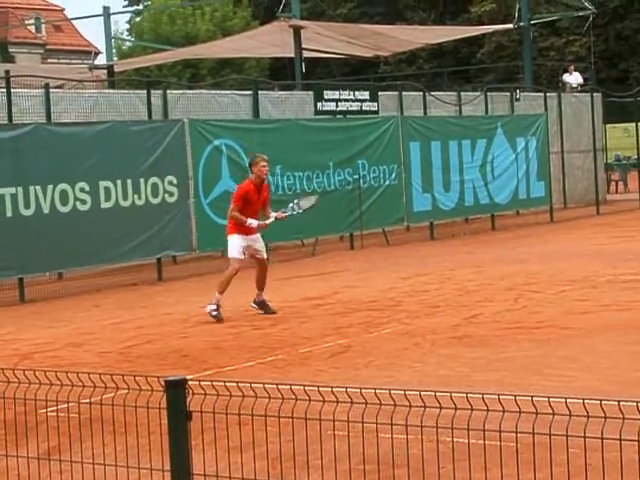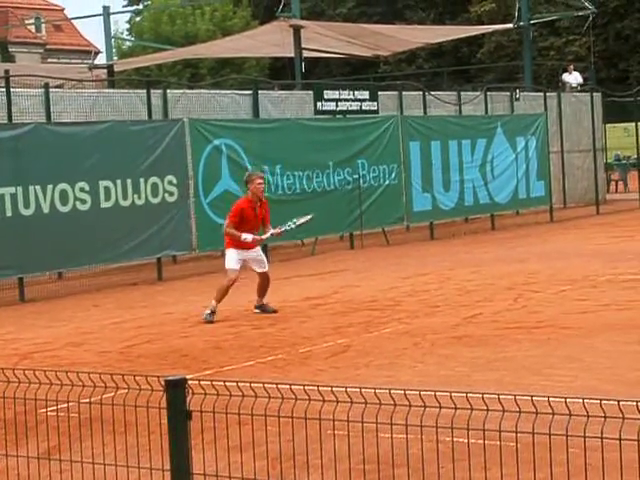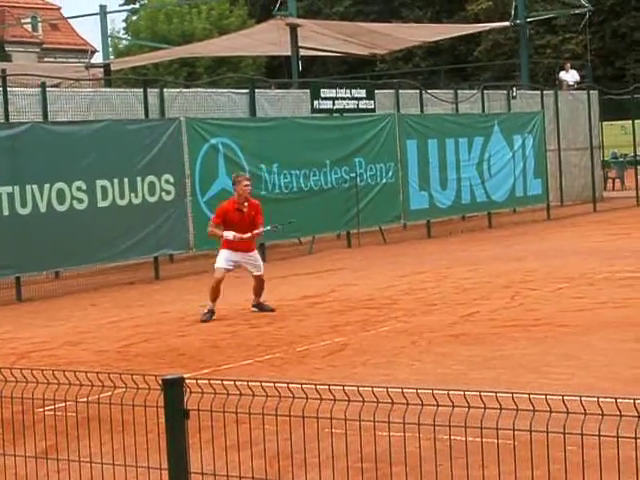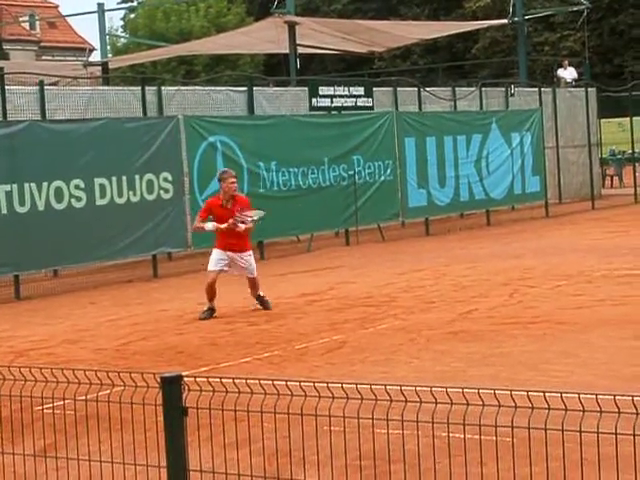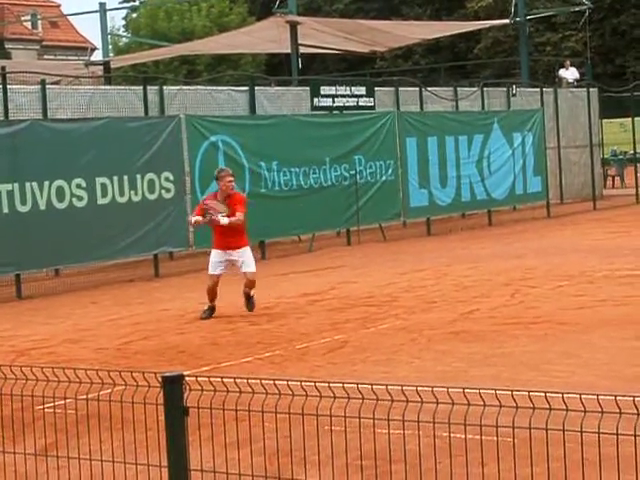
dt=0.1s
person 1, frame 1
left shoulder: (266, 186)
right shoulder: (244, 189)
left elbow: (265, 208)
right elbow: (232, 214)
left wrist: (274, 215)
right wrist: (252, 223)
left hip: (253, 233)
right hip: (237, 232)
left knee: (263, 265)
right knee: (234, 267)
left ankle: (259, 300)
right ankle: (215, 304)
person 1, frame 2
left shoulder: (264, 203)
right shoulder: (239, 206)
left elbow: (266, 226)
right elbow: (228, 230)
left wrist: (272, 231)
right wrist: (247, 237)
left hip: (252, 247)
right hip: (235, 247)
left knee: (265, 276)
right knee: (232, 278)
left ankle: (260, 304)
right ankle: (212, 309)
person 1, frame 3
left shoulder: (255, 205)
right shoulder: (224, 207)
left elbow: (259, 228)
right elbow: (211, 230)
left wrist: (259, 232)
right wrist: (228, 235)
left hip: (249, 250)
right hip: (229, 250)
left knee: (260, 279)
right knee: (218, 277)
left ankle: (257, 302)
right ankle: (210, 309)
person 1, frame 4
left shoulder: (243, 201)
right shoulder: (210, 203)
left elbow: (250, 227)
right elbow: (196, 227)
left wrist: (240, 226)
right wrist: (208, 226)
left hip: (243, 249)
right hip: (221, 249)
left knee: (253, 281)
right knee: (211, 280)
left ankle: (258, 296)
right ankle: (211, 307)
person 1, frame 5
left shoulder: (239, 198)
right shoulder: (207, 201)
left elbow: (239, 220)
right elbow: (192, 220)
left wrist: (223, 220)
right wrist: (196, 219)
left hip: (241, 247)
right hip: (219, 249)
left knee: (251, 279)
right knee: (212, 283)
left ankle: (247, 292)
right ankle: (211, 306)
